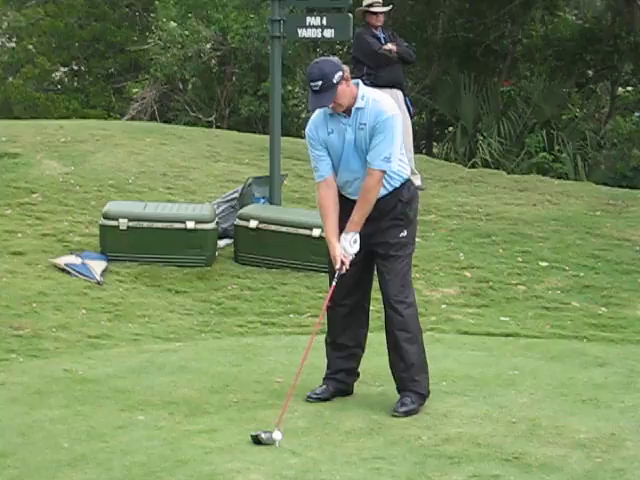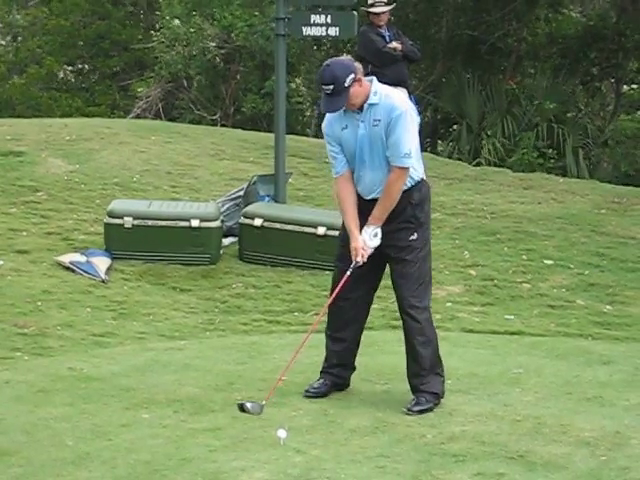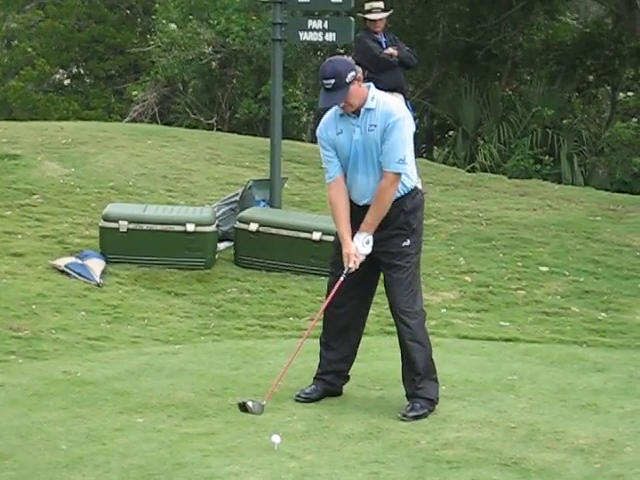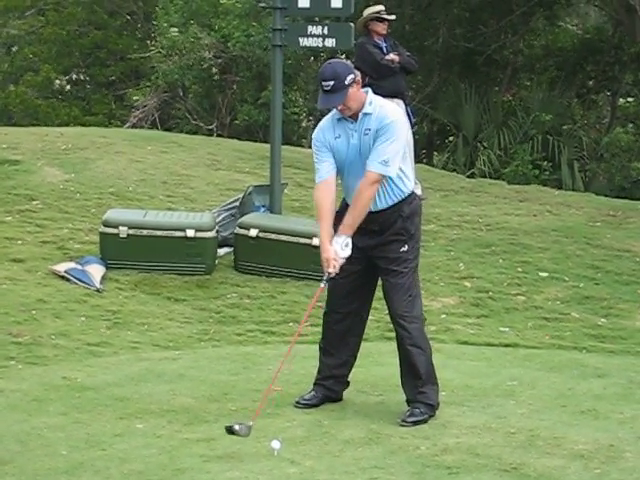
dt=1s
person 1, frame 1
left shoulder: (383, 110)
right shoulder: (317, 125)
left elbow: (375, 177)
right elbow: (326, 185)
left wrist: (352, 232)
right wrist: (333, 241)
left hip: (392, 205)
right hip: (349, 205)
left knee: (397, 296)
right knee: (343, 298)
left ankle: (413, 386)
right ankle: (340, 376)
person 1, frame 2
left shoulder: (397, 107)
right shoulder: (332, 122)
left elbow: (399, 172)
right elbow: (343, 179)
left wrist: (375, 225)
right wrist: (355, 233)
left hip: (404, 205)
right hip: (361, 205)
left knee: (412, 299)
right knee: (346, 292)
left ankle: (428, 385)
right ankle: (336, 371)
person 1, frame 3
left shoulder: (393, 113)
right shoulder: (328, 126)
left elbow: (391, 180)
right elbow: (336, 185)
left wrist: (366, 234)
right wrist: (347, 241)
left hip: (398, 213)
right hip: (355, 212)
left knee: (405, 305)
right knee: (341, 301)
left ankle: (423, 392)
right ankle: (330, 378)
person 1, frame 4
left shoulder: (390, 118)
right shoulder: (324, 130)
left elbow: (371, 181)
right elbow: (325, 187)
left wrist: (342, 237)
right wrist: (326, 242)
left hip: (396, 219)
right hip: (355, 219)
left knee: (404, 310)
right knee: (341, 307)
left ankle: (423, 397)
right ankle: (330, 383)
person 2, frame 1
left shoulder: (390, 34)
right shoulder: (361, 35)
left elbow: (411, 55)
right elbow: (377, 56)
left wrist: (395, 49)
right wrist: (397, 55)
left hip: (396, 91)
left knee: (405, 133)
left ankle: (411, 176)
person 2, frame 2
left shoulder: (395, 32)
right shoulder: (366, 32)
left elbow: (416, 53)
right elbow: (382, 55)
left wrist: (400, 48)
right wrist: (402, 55)
left hip: (400, 87)
person 2, frame 3
left shoulder: (391, 38)
right shoulder: (362, 39)
left elbow: (412, 60)
right elbow: (378, 62)
left wrist: (396, 54)
right wrist: (399, 59)
left hip: (397, 93)
person 2, frame 4
left shoulder: (392, 43)
right shoulder: (363, 45)
left elbow: (413, 64)
right elbow: (381, 68)
left wrist: (398, 59)
right wrist: (399, 64)
left hip: (399, 101)
left ankle: (411, 187)
